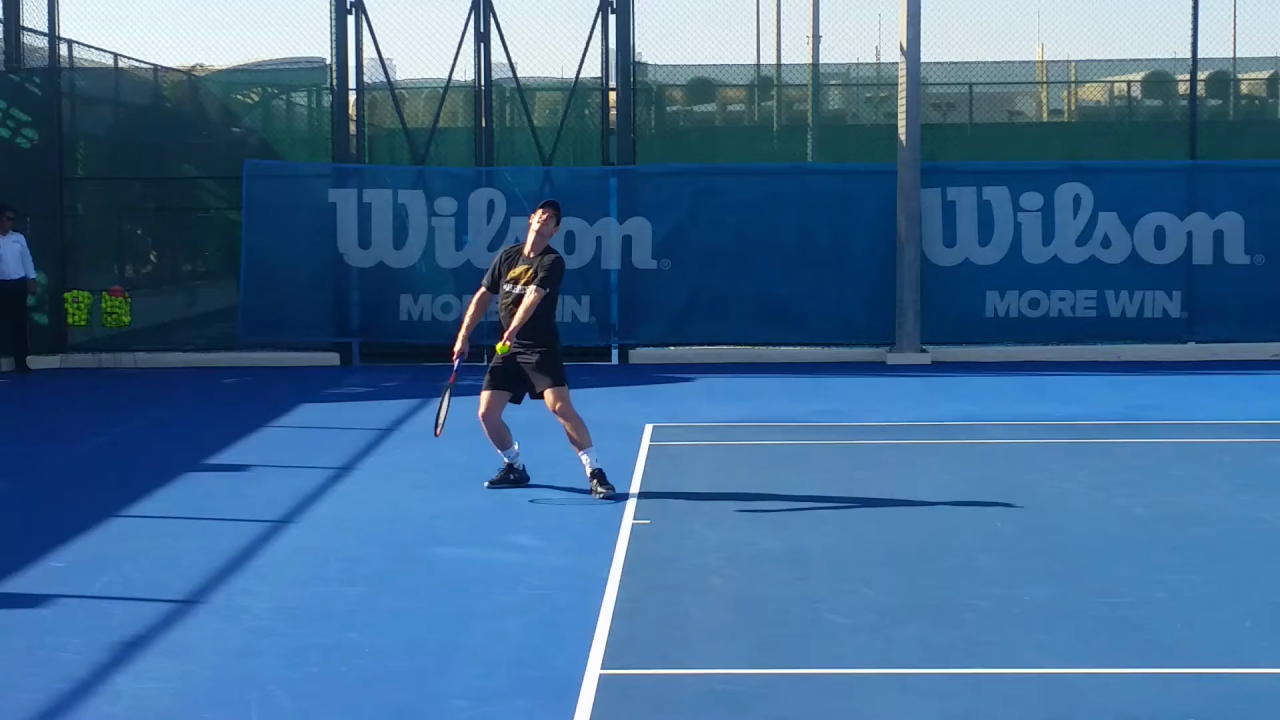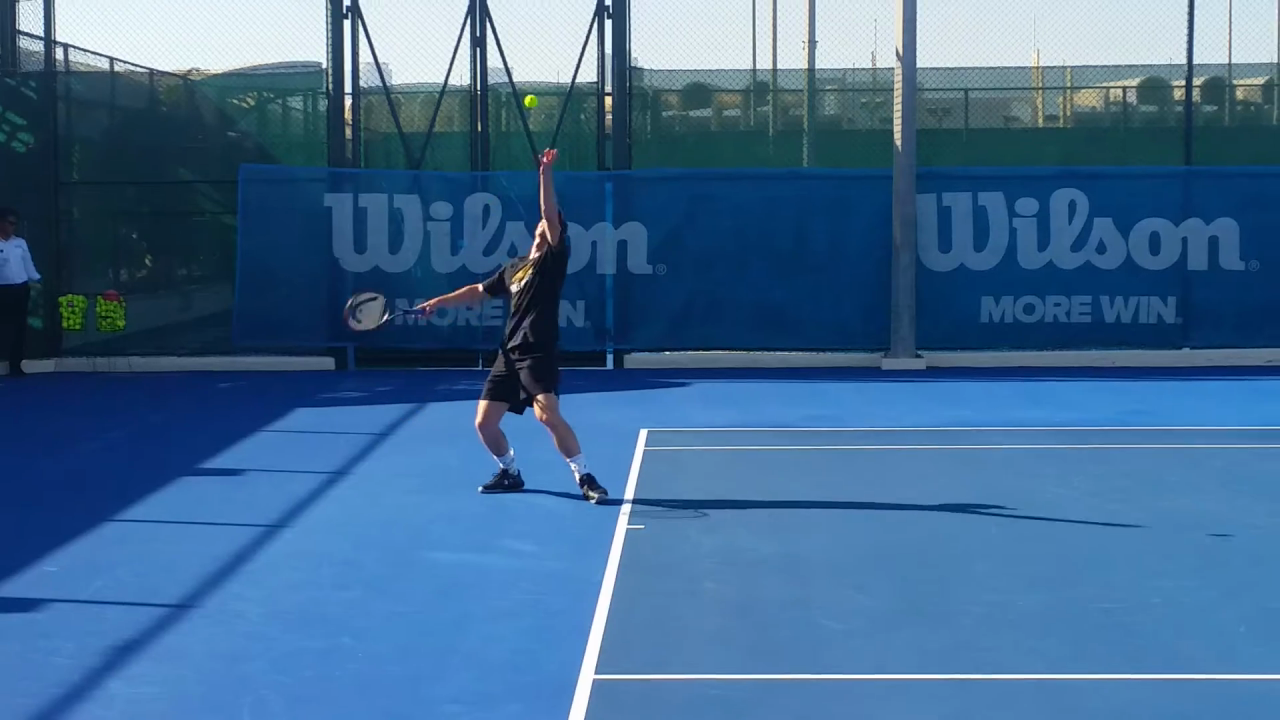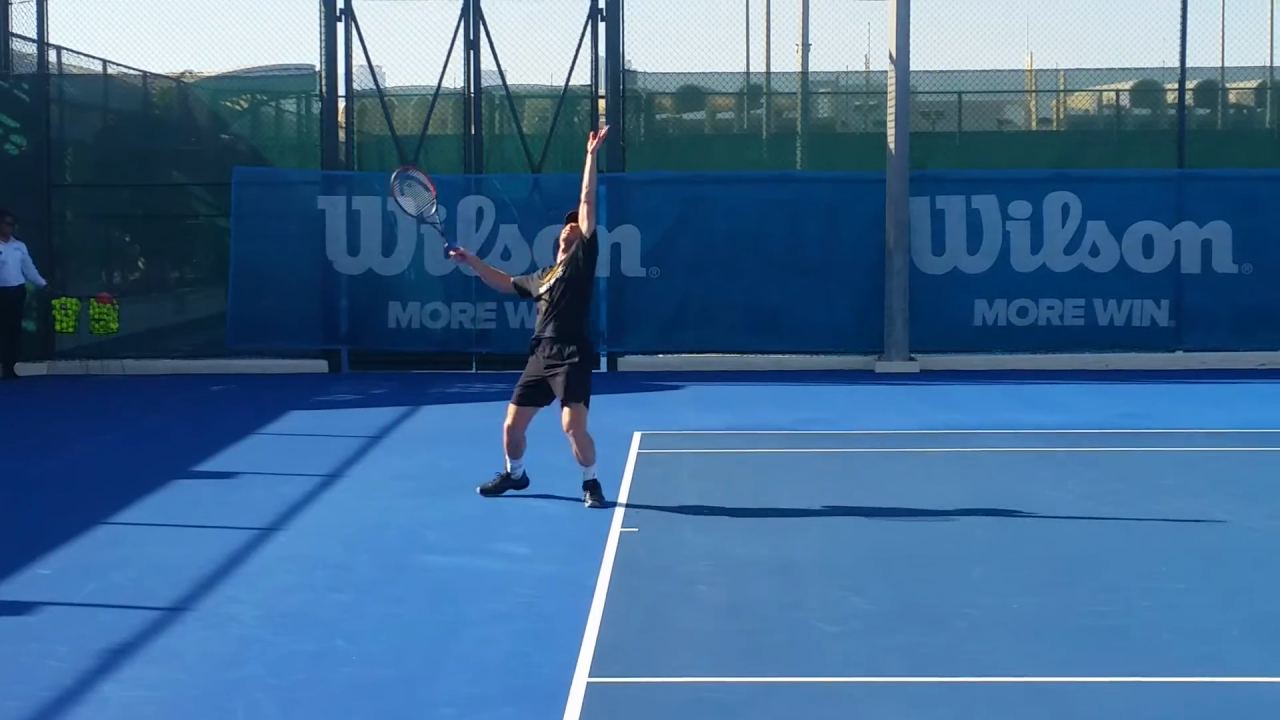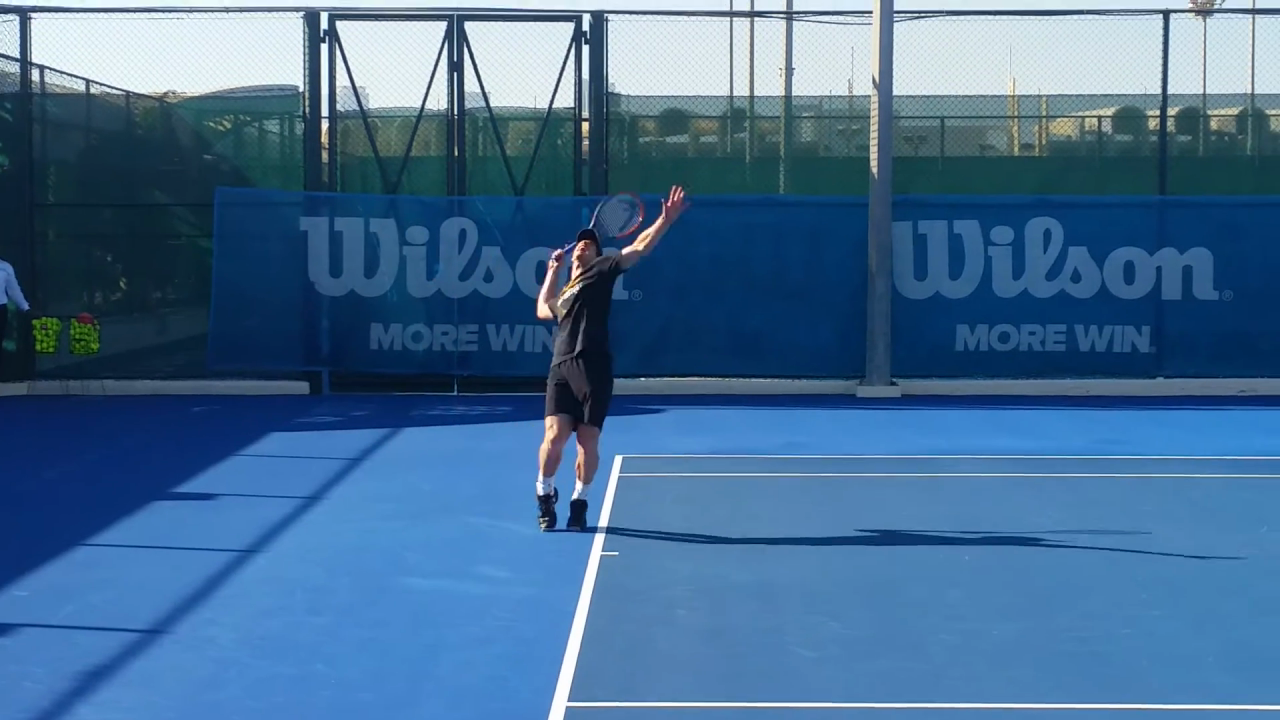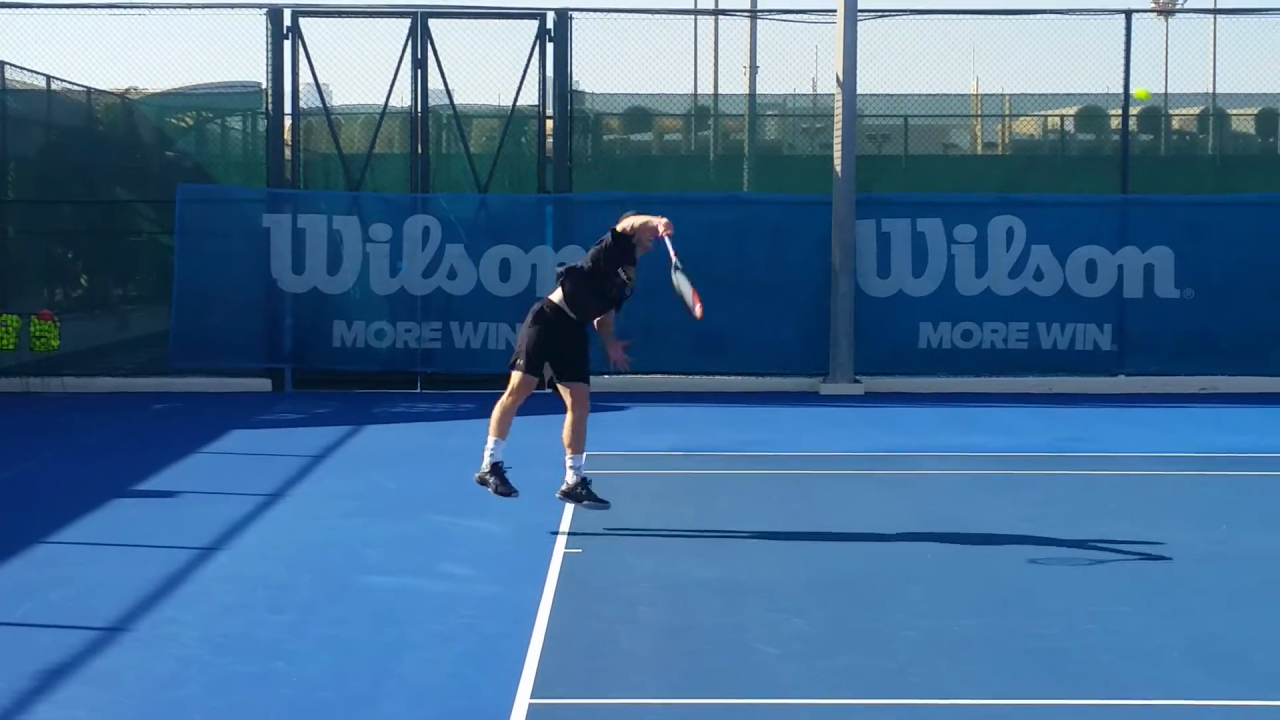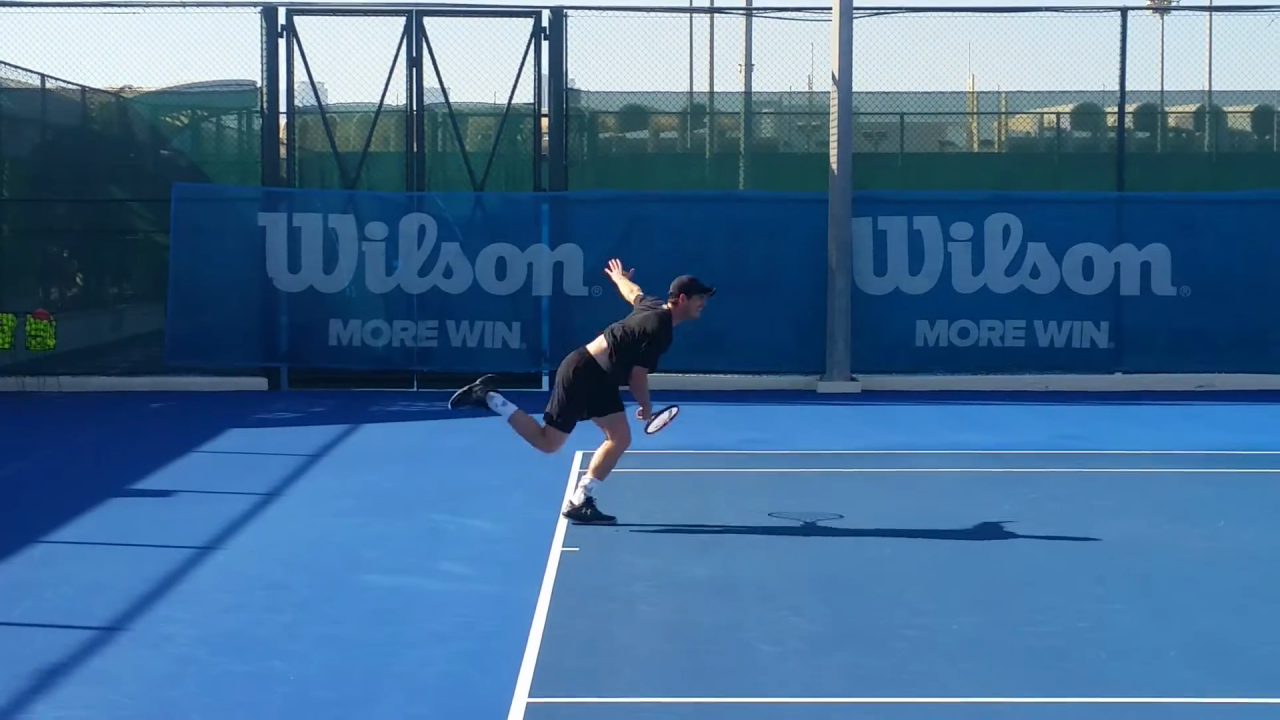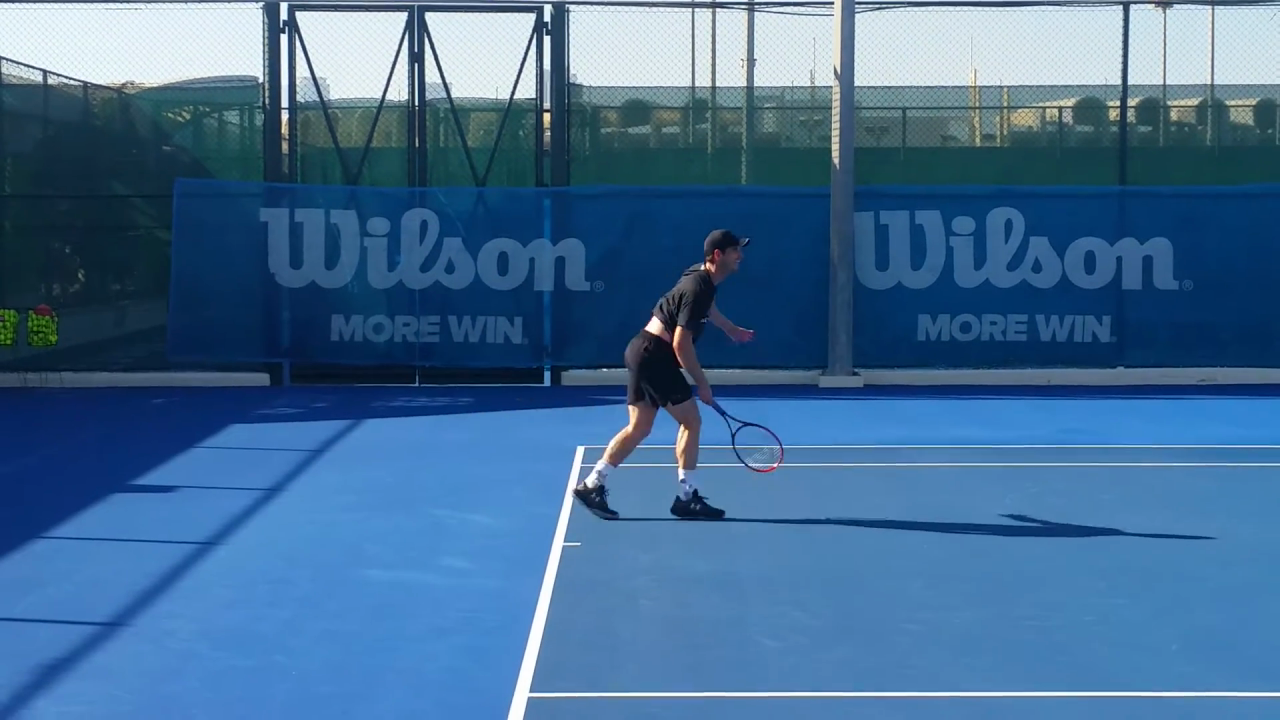
dt=0.3s
person 1, frame 1
left shoulder: (553, 262)
right shoulder: (506, 256)
left elbow: (533, 297)
right elbow: (483, 296)
left wrist: (512, 329)
right wrist: (464, 336)
left hip: (542, 350)
right hip: (509, 350)
left knee: (561, 408)
right knee: (487, 412)
left ankle: (595, 473)
right ankle: (515, 468)
person 1, frame 2
left shoulder: (555, 259)
right shoulder: (513, 270)
left elbow: (551, 218)
right elbow: (478, 292)
left wrist: (546, 173)
right wrist: (439, 302)
left hip: (539, 355)
right hip: (510, 356)
left knee: (548, 414)
right knee: (484, 422)
left ankle: (584, 476)
right ankle: (510, 472)
person 1, frame 3
left shoulder: (584, 258)
right shoulder: (540, 275)
left elbow: (587, 203)
right elbow: (502, 281)
left wrist: (592, 154)
right wrist: (469, 259)
left hip: (573, 357)
right hip: (539, 358)
left knee: (574, 427)
right knee: (512, 426)
left ankle: (590, 481)
right ankle: (514, 474)
person 1, frame 4
left shoulder: (602, 268)
right shoulder: (561, 290)
left elbow: (641, 248)
right elbow: (542, 310)
left wrist: (667, 218)
right wrist: (552, 270)
left hip: (591, 369)
right hip: (561, 368)
left knee: (587, 443)
right knee: (554, 439)
left ankle: (578, 501)
right ankle: (545, 496)
person 1, frame 5
left shoulder: (626, 279)
right shoulder: (618, 247)
right elbow: (632, 221)
left wrist: (612, 345)
right wrist: (659, 222)
left hip: (572, 332)
right hip: (549, 319)
left knee: (579, 407)
right knee: (518, 391)
left ankle: (574, 482)
right ankle: (491, 466)
person 1, frame 6
left shoulder: (654, 306)
right shoulder: (660, 330)
left elbow: (633, 293)
right elbow: (637, 378)
left wrist: (620, 278)
right wrist: (646, 405)
left hip: (600, 376)
right hip: (583, 372)
left knee: (620, 438)
right knee: (547, 443)
left ankle: (580, 501)
right ankle: (488, 395)
person 1, frame 7
left shoulder: (701, 277)
right shoulder: (698, 287)
left elbow: (707, 310)
right elbow: (681, 342)
left wrist: (731, 329)
right wrist: (701, 382)
left hip: (645, 351)
right hip: (653, 354)
left knee: (638, 428)
right knee: (692, 420)
left ankle: (591, 486)
right ankle: (687, 497)
